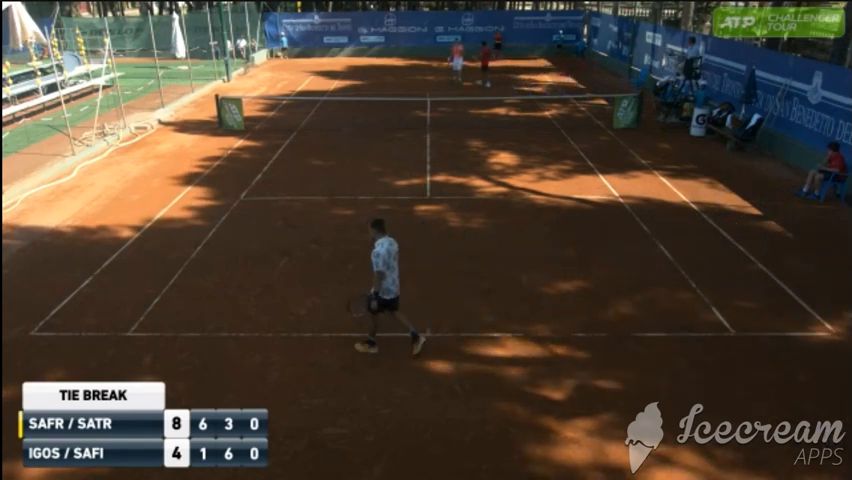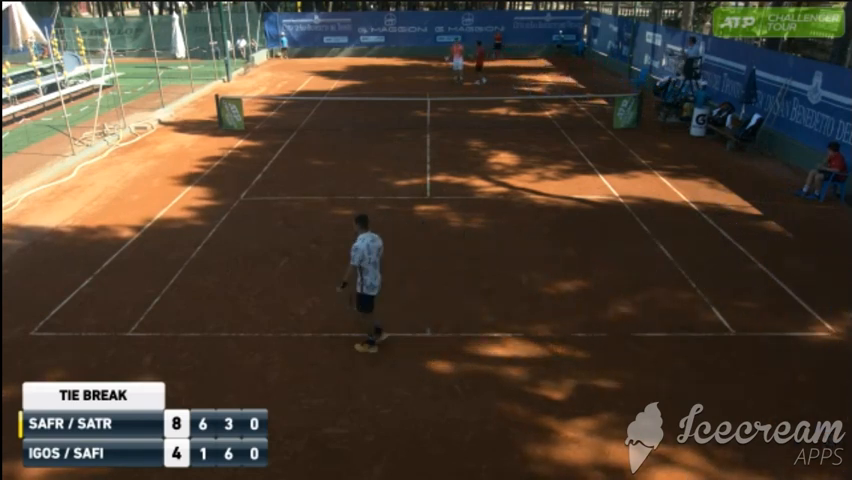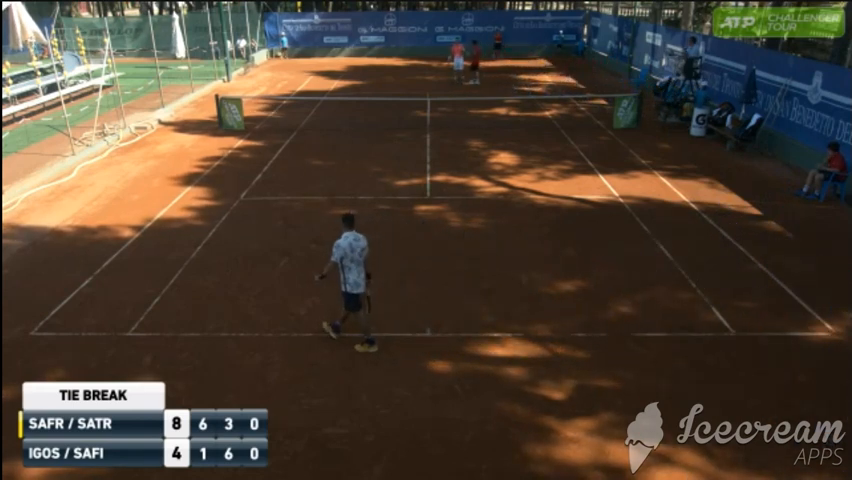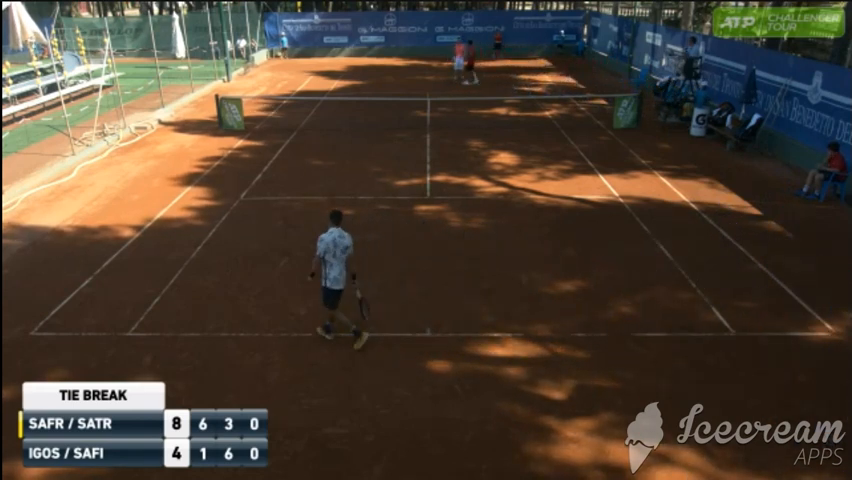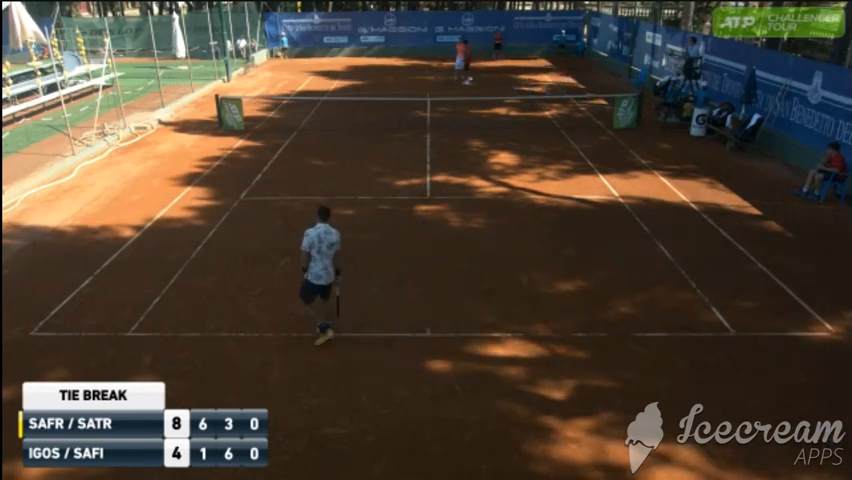
dt=0.2s
person 1, frame 1
left shoulder: (378, 251)
right shoulder: (392, 242)
left elbow: (378, 275)
left wrist: (373, 297)
left hip: (383, 290)
right hip: (394, 286)
left knee: (373, 315)
right knee: (394, 312)
left ankle: (371, 344)
right ankle: (416, 336)
person 1, frame 2
left shoulder: (358, 246)
right shoulder: (377, 239)
left elbow: (352, 268)
left wrist: (343, 284)
left hip: (366, 285)
right hip: (375, 281)
left knee: (365, 313)
right knee: (366, 310)
left ankle: (371, 343)
right ankle: (377, 331)
person 1, frame 3
left shoulder: (341, 244)
right shoulder: (362, 239)
left elbow: (332, 263)
left wrist: (321, 276)
right wrist: (367, 276)
left hip: (350, 284)
right hip: (360, 281)
left knee: (358, 313)
right knee: (349, 307)
left ankle: (370, 342)
right ankle: (335, 328)
person 1, frame 4
left shoulder: (324, 238)
right shoulder: (347, 237)
left elbow: (317, 258)
right elbow: (349, 259)
left wrist: (312, 273)
right wrist: (353, 275)
left hip: (330, 280)
right hip: (340, 278)
left knee: (333, 310)
right knee: (332, 306)
left ankle: (358, 333)
right ankle: (327, 329)
person 1, frame 5
left shoulder: (310, 233)
right shoulder: (335, 234)
left elbow: (305, 254)
right elbow: (336, 255)
left wrist: (304, 269)
right wrist: (337, 272)
left hip: (313, 275)
right hip: (329, 275)
left knee: (306, 303)
right knee: (326, 301)
left ankle: (324, 329)
right ankle: (326, 328)
